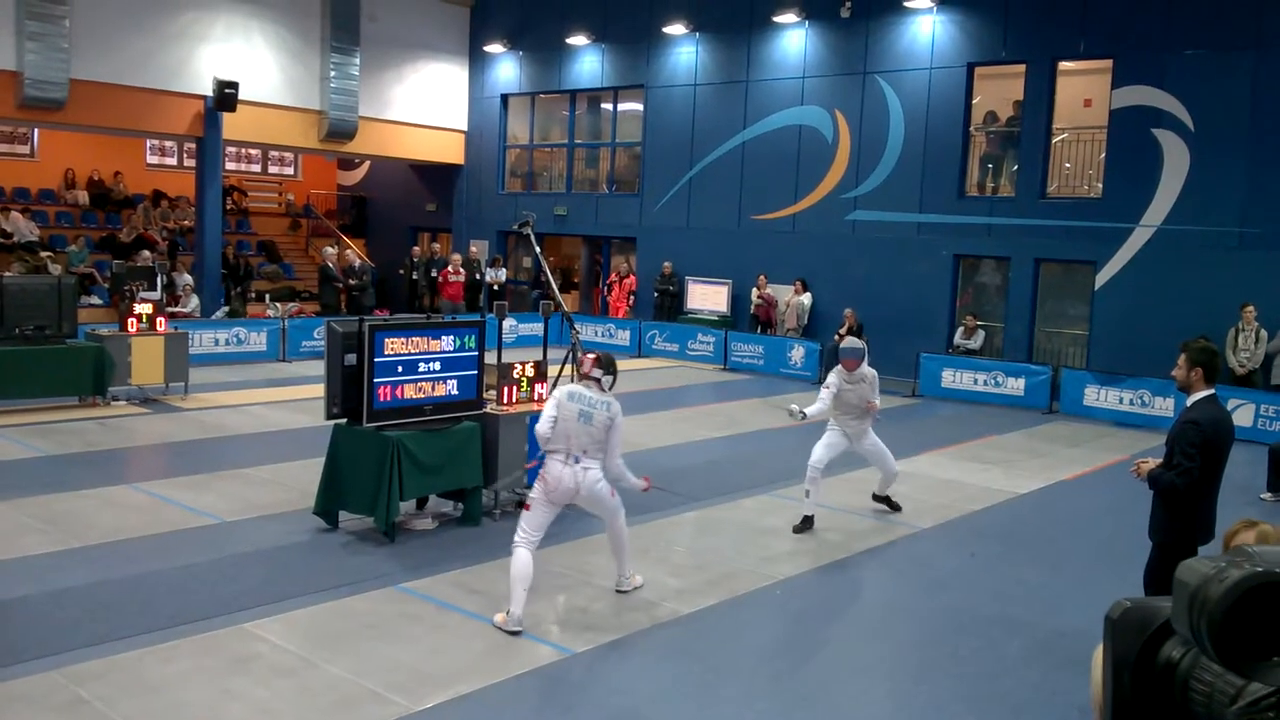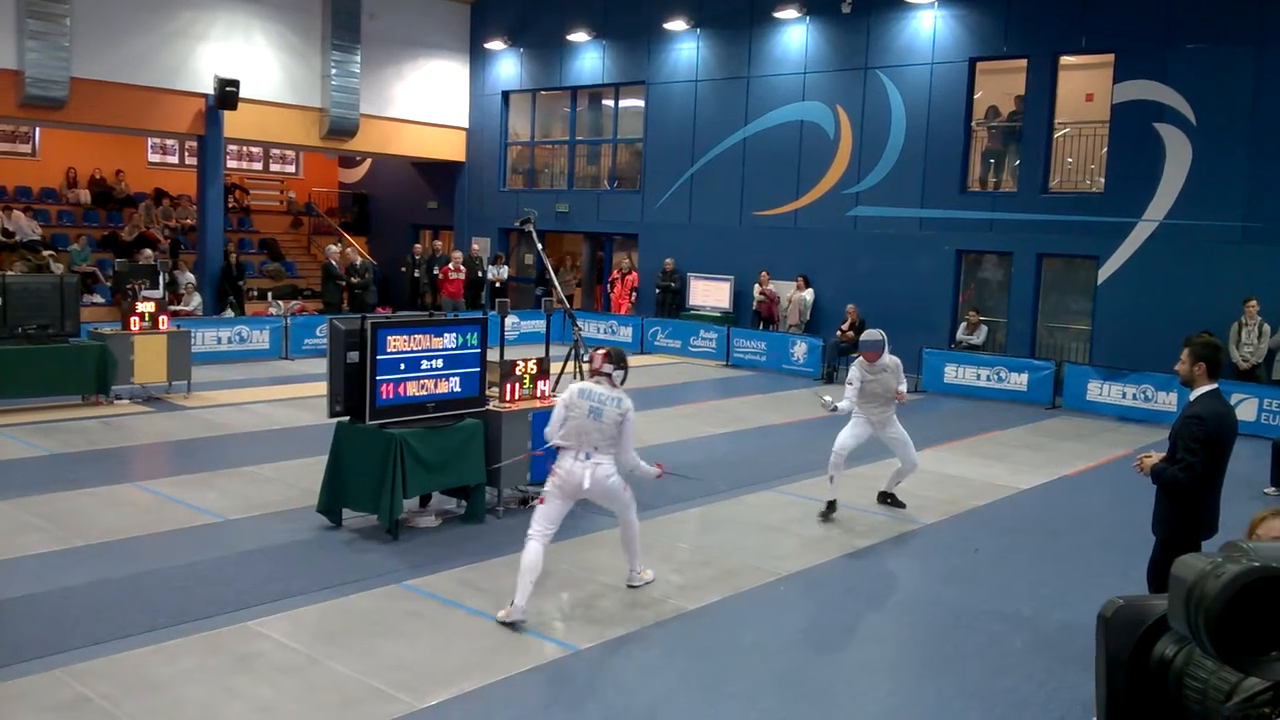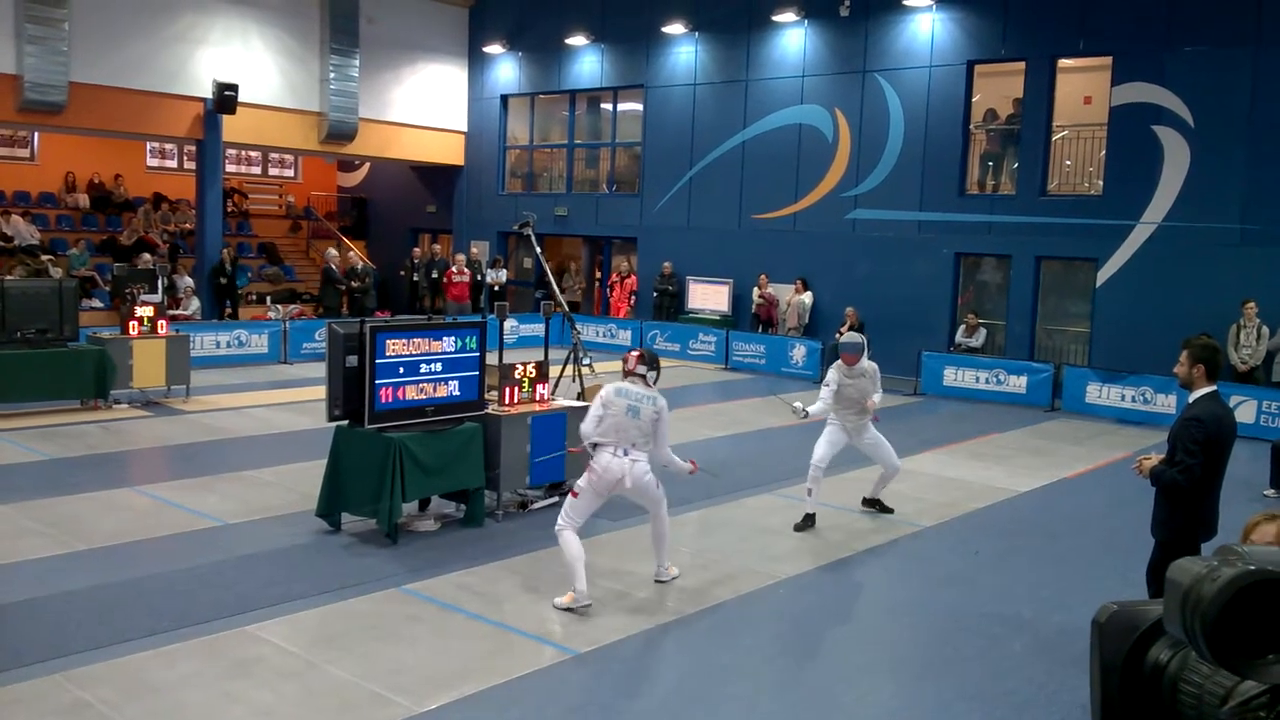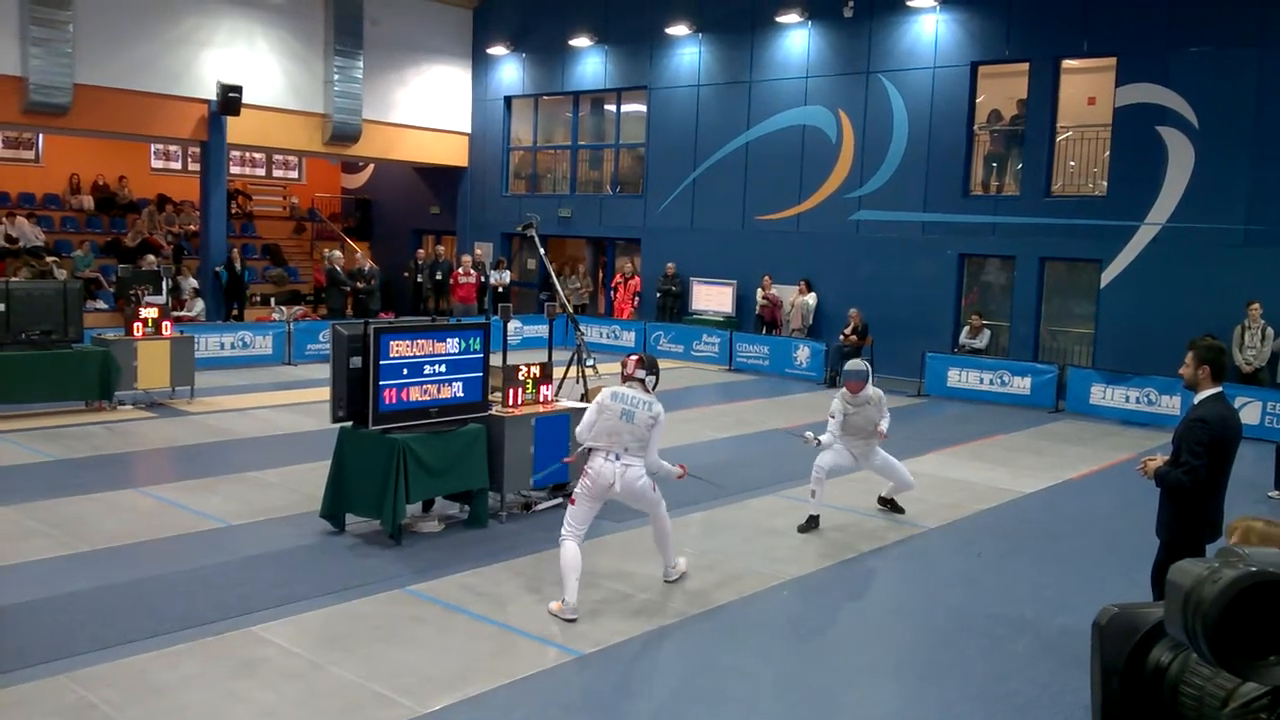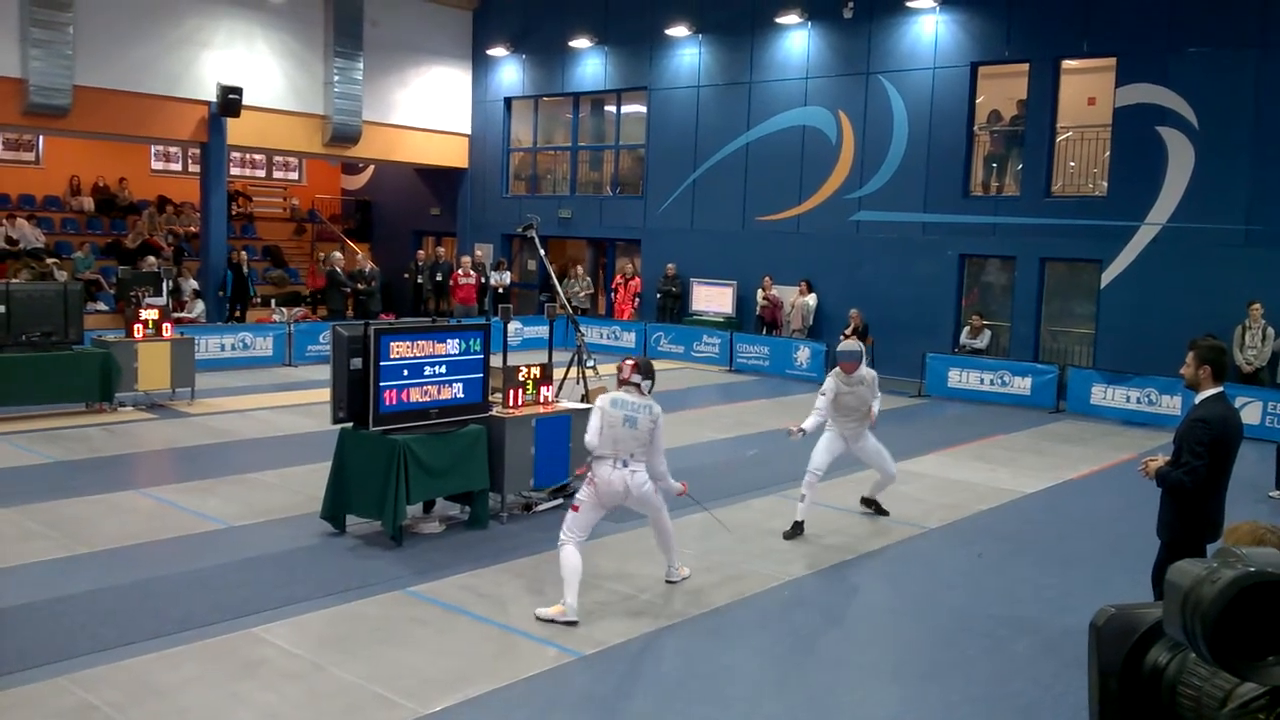
dt=0.5s
person 1, frame 1
left shoulder: (562, 392)
right shoulder: (612, 407)
left elbow: (542, 431)
right elbow: (613, 462)
left wrist: (553, 450)
right wrist: (636, 483)
left hip: (554, 475)
right hip: (590, 479)
left knee: (523, 544)
right knee: (616, 516)
left ankle: (513, 615)
right ankle: (624, 578)
person 1, frame 2
left shoulder: (574, 390)
right shoulder: (624, 403)
left elbow: (550, 435)
right elbow: (626, 456)
right wrist: (651, 471)
left hip: (567, 470)
right hip: (603, 474)
left knee: (537, 538)
right knee: (628, 512)
left ankle: (518, 605)
right ankle: (636, 573)
person 1, frame 3
left shoulder: (610, 391)
right shoulder: (659, 402)
left elbow: (587, 431)
right elbow: (661, 452)
right wrist: (684, 466)
left hip: (604, 466)
right hip: (637, 470)
left knee: (566, 527)
right knee: (659, 508)
left ankle: (579, 592)
right ankle: (663, 569)
person 1, frame 4
left shoulder: (608, 394)
right shoulder: (655, 408)
left elbow: (582, 435)
right elbow: (650, 459)
right wrist: (673, 471)
left hip: (599, 471)
right hip: (633, 475)
left knee: (570, 537)
right knee: (659, 510)
left ankle: (569, 603)
right ankle: (671, 567)
person 1, frame 5
left shoulder: (605, 400)
right shoulder: (653, 409)
left elbow: (591, 443)
right elbow: (657, 460)
right wrist: (673, 486)
left hip: (603, 479)
right hip: (637, 480)
left knee: (569, 541)
right knee: (659, 513)
left ankle: (568, 606)
right ankle: (673, 568)
person 2, frame 1
left shoulder: (1193, 421)
right shoulder: (1219, 413)
left elbow: (1180, 483)
left wrist: (1151, 474)
right wrist: (1163, 464)
left hip: (1179, 523)
right hip: (1195, 518)
left knee: (1159, 588)
person 2, frame 2
left shoulder: (1196, 415)
right shoulder: (1222, 407)
left elbow: (1184, 477)
left wrist: (1155, 468)
right wrist: (1167, 458)
left hip: (1182, 518)
right hip: (1198, 513)
left knee: (1162, 583)
person 2, frame 3
left shoulder: (1196, 417)
right shoulder: (1221, 409)
left elbow: (1183, 479)
left wrist: (1154, 471)
right wrist: (1165, 460)
left hip: (1181, 520)
right hip: (1197, 515)
left knee: (1162, 585)
person 2, frame 4
left shoulder: (1201, 419)
right shoulder: (1226, 411)
left elbow: (1188, 481)
left wrist: (1158, 472)
right wrist: (1170, 461)
left hip: (1186, 521)
right hip: (1202, 517)
left knee: (1166, 585)
person 2, frame 5
left shoulder: (1202, 418)
right shoulder: (1227, 411)
left elbow: (1189, 480)
left wrist: (1160, 472)
right wrist: (1170, 462)
left hip: (1187, 521)
right hip: (1202, 517)
left knee: (1166, 585)
person 3, frame 1
left shoulder: (871, 375)
right shoulder: (835, 376)
right elbow: (822, 404)
left wrist: (875, 406)
right wrist: (802, 413)
left hip: (864, 432)
right hip: (838, 430)
left knee: (892, 471)
right knee: (815, 464)
left ankle: (880, 495)
right ankle: (808, 517)
person 3, frame 2
left shoulder: (894, 363)
right shoulder: (857, 368)
left elbow: (901, 382)
right elbow: (850, 402)
left wrist: (902, 393)
right wrist: (834, 405)
left hip: (888, 420)
right hip: (862, 419)
left knee: (911, 463)
right knee: (839, 450)
left ankle: (885, 494)
right ankle: (831, 502)
person 3, frame 3
left shoulder: (872, 369)
right shoulder: (835, 372)
right elbow: (824, 403)
left wrist: (874, 402)
right wrist: (805, 411)
left hip: (864, 428)
right hip: (838, 426)
left knee: (893, 467)
right knee: (817, 463)
left ankle: (872, 499)
right ankle: (810, 515)
person 3, frame 4
left shoulder: (877, 395)
right shoulder: (841, 401)
left elbow: (884, 417)
right elbow: (832, 435)
left wrist: (883, 429)
right wrist: (816, 441)
left hip: (871, 450)
right hip: (845, 449)
left knee: (907, 484)
right knee: (821, 465)
left ankle: (886, 498)
right ankle: (813, 517)
person 3, frame 5
left shoulder: (870, 376)
right shoulder: (833, 380)
right elbow: (819, 413)
left wrist: (874, 410)
right wrist: (801, 429)
left hip: (861, 434)
right hip: (835, 432)
left knee: (890, 473)
right knee: (814, 469)
left ankle: (869, 498)
right ankle: (799, 522)
